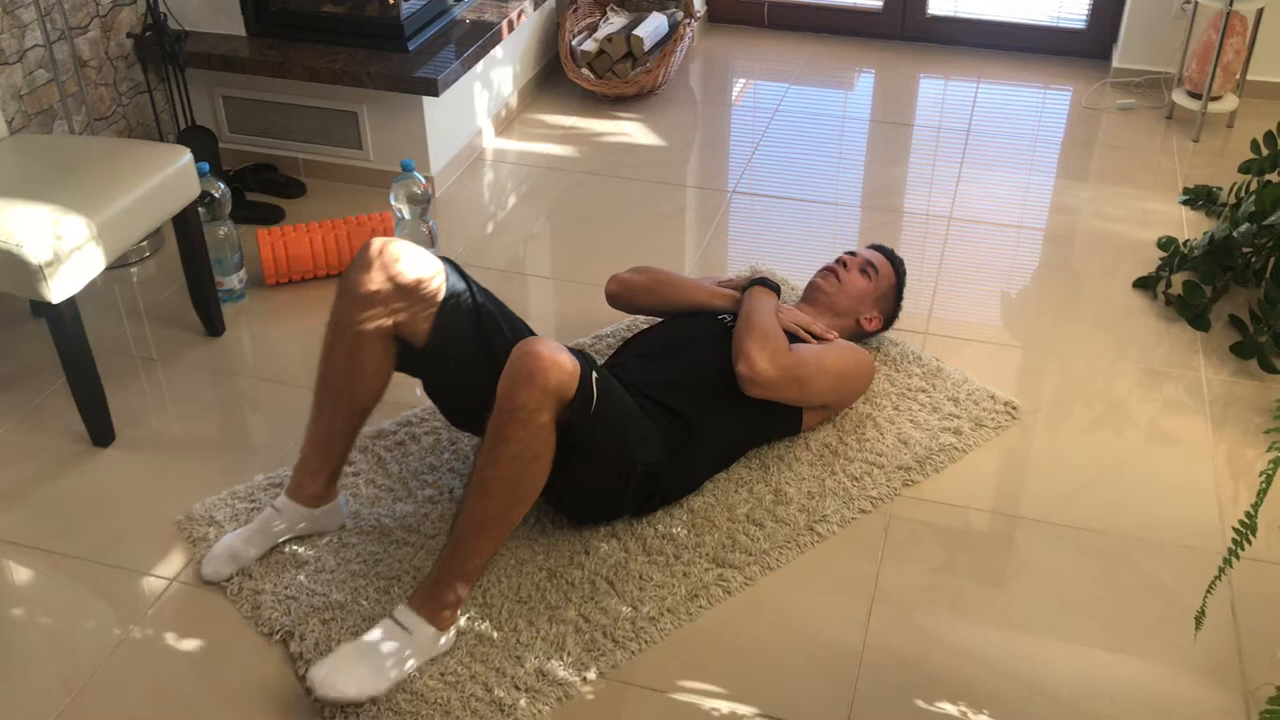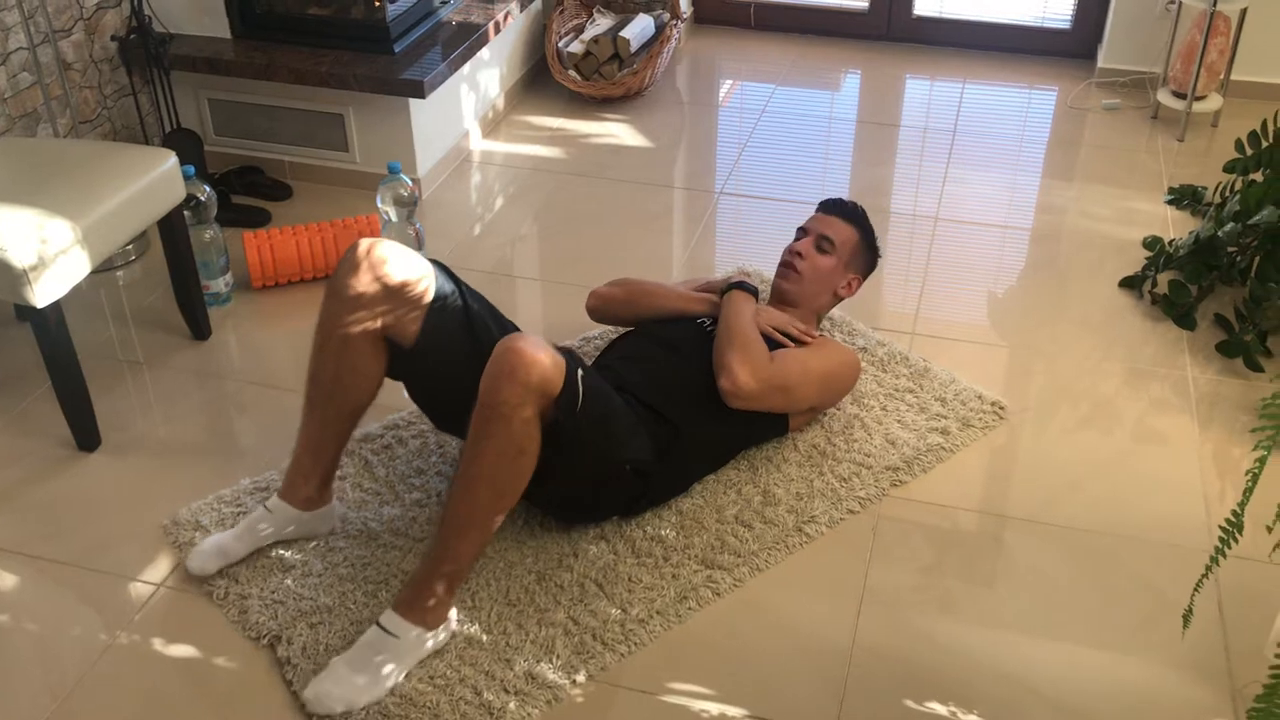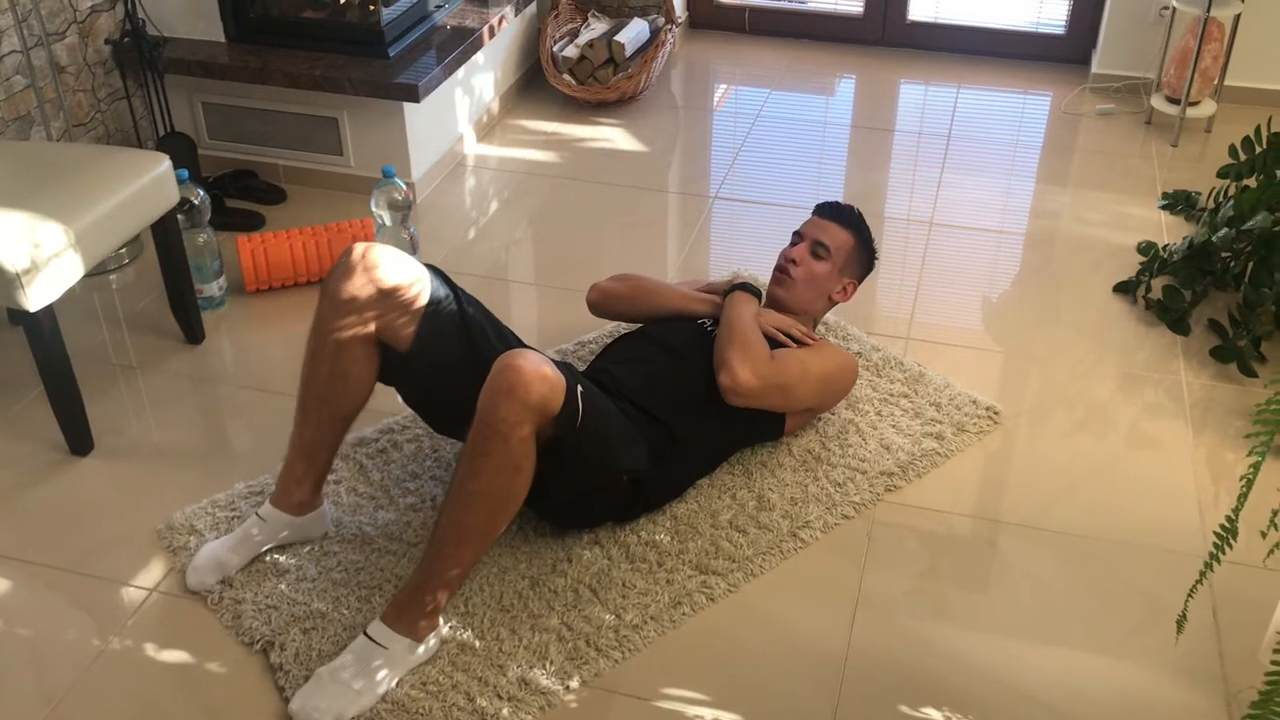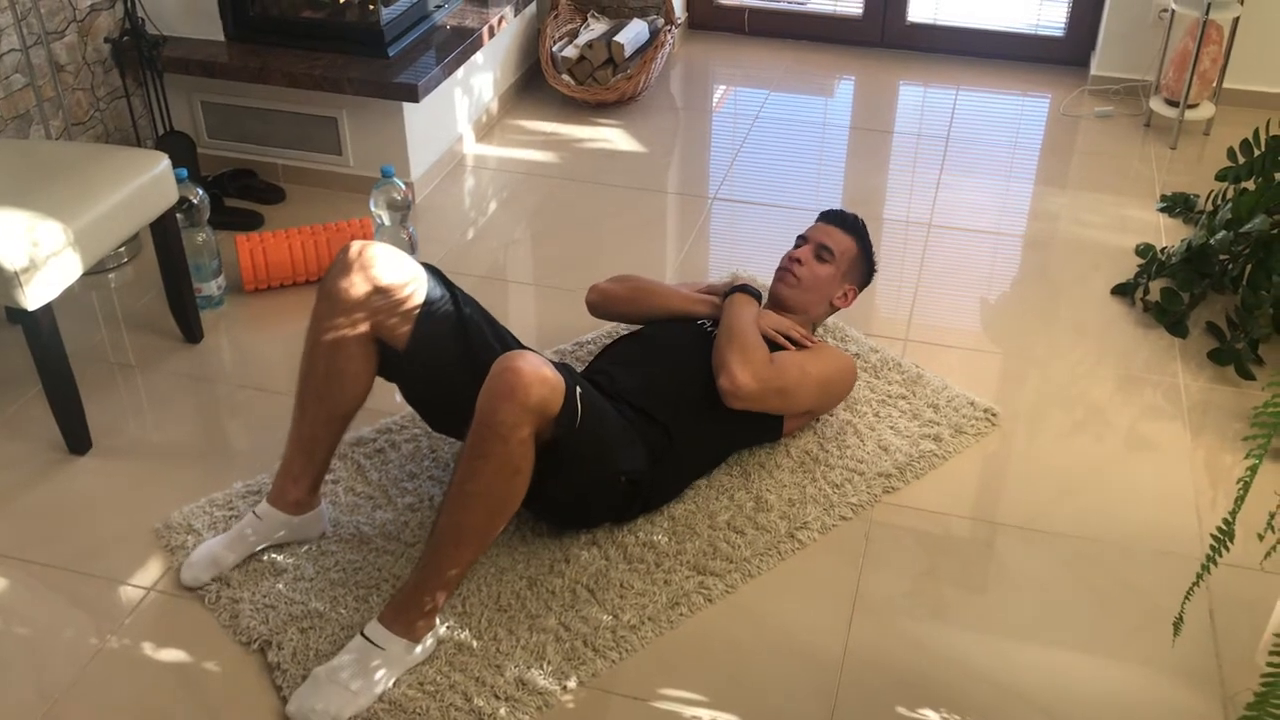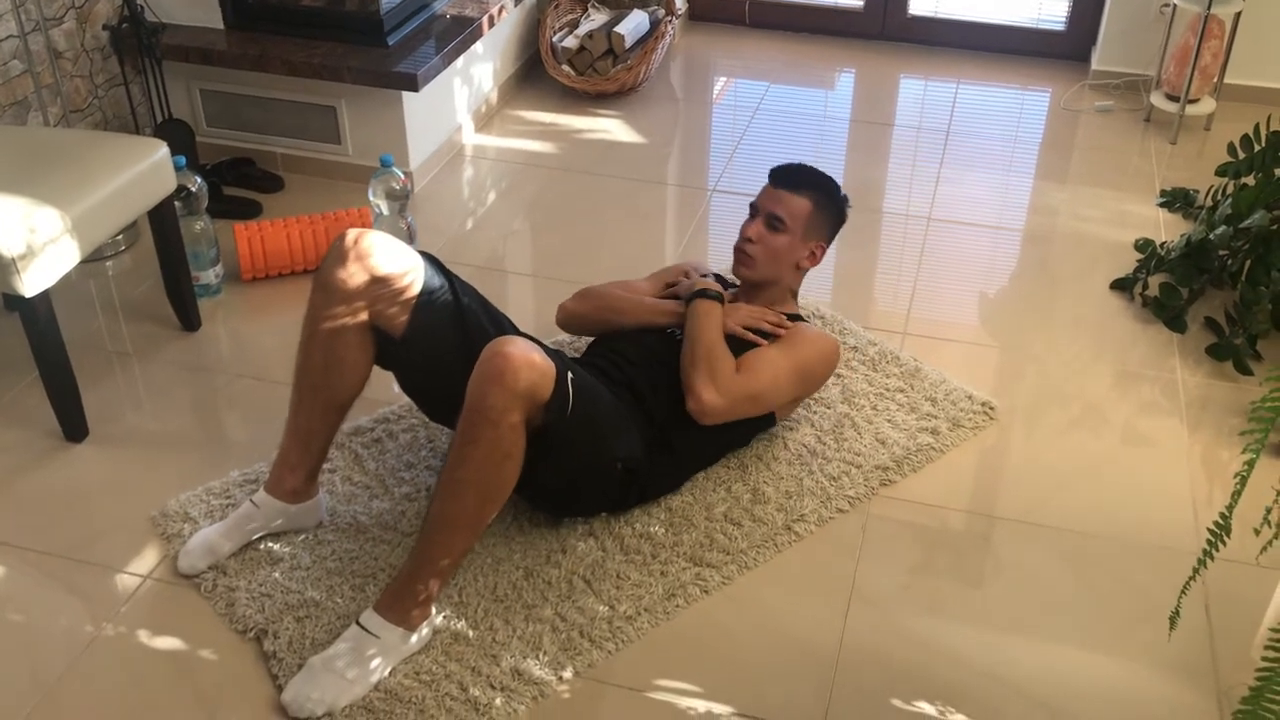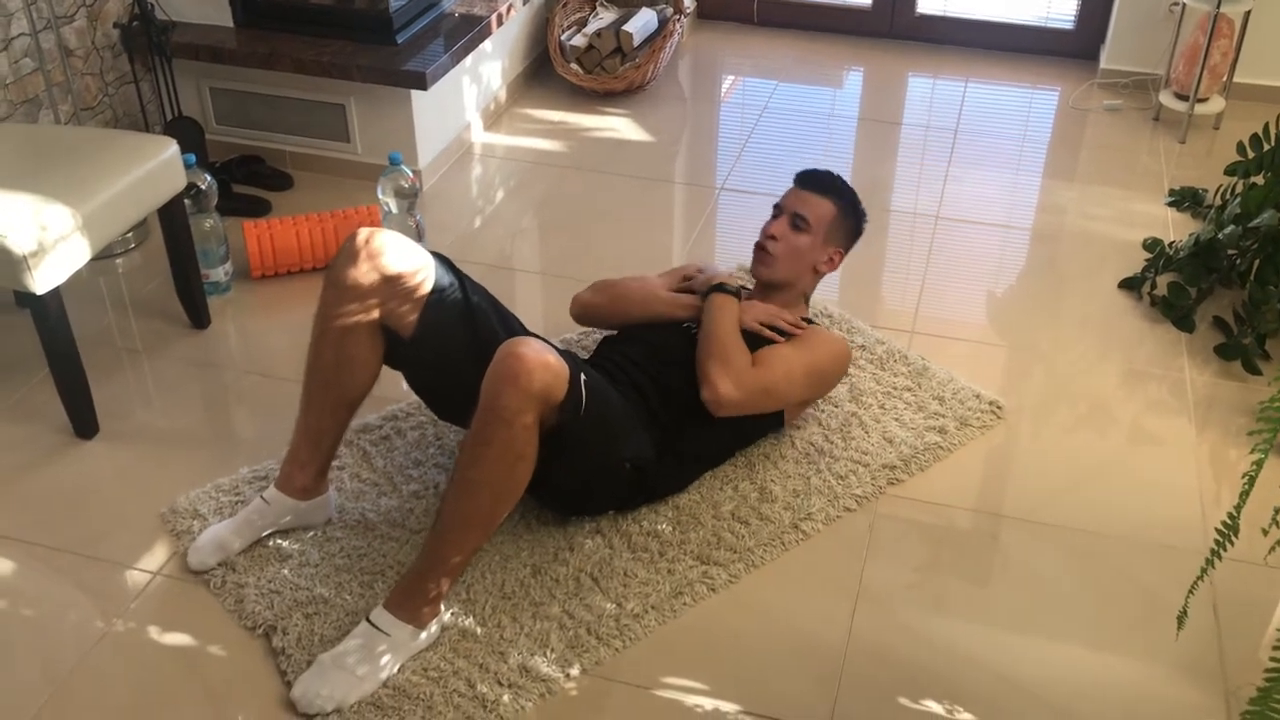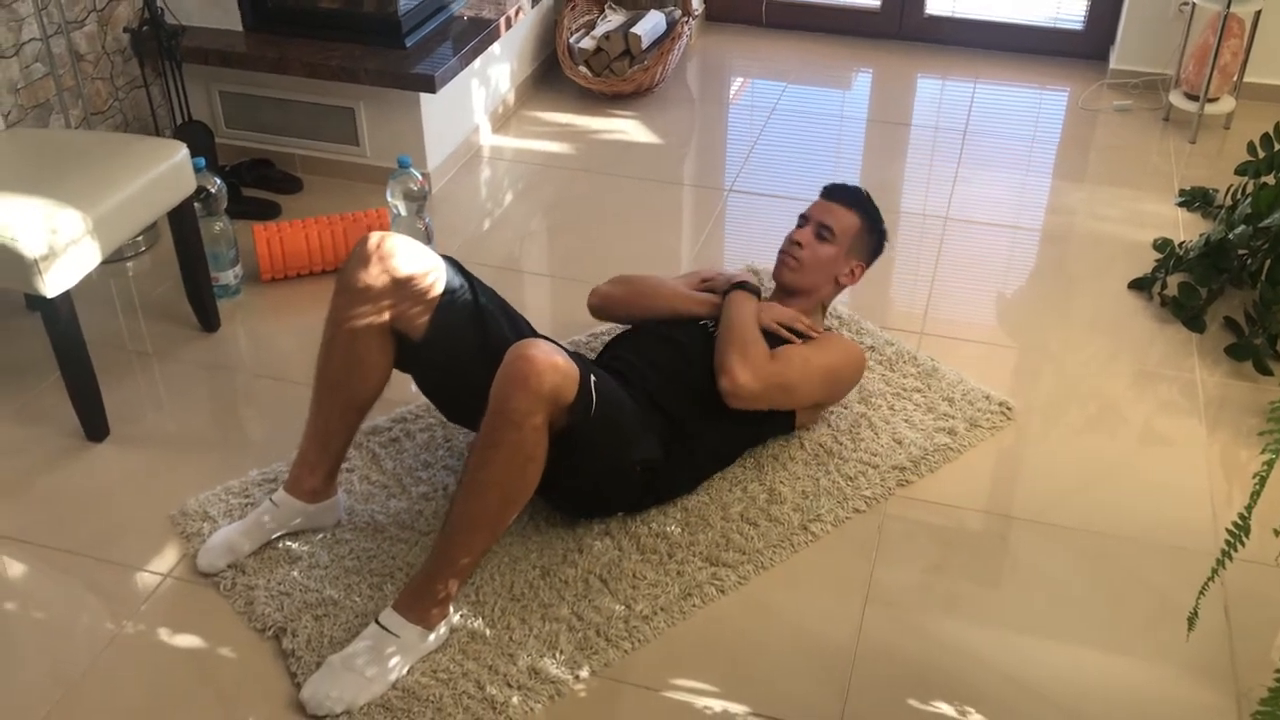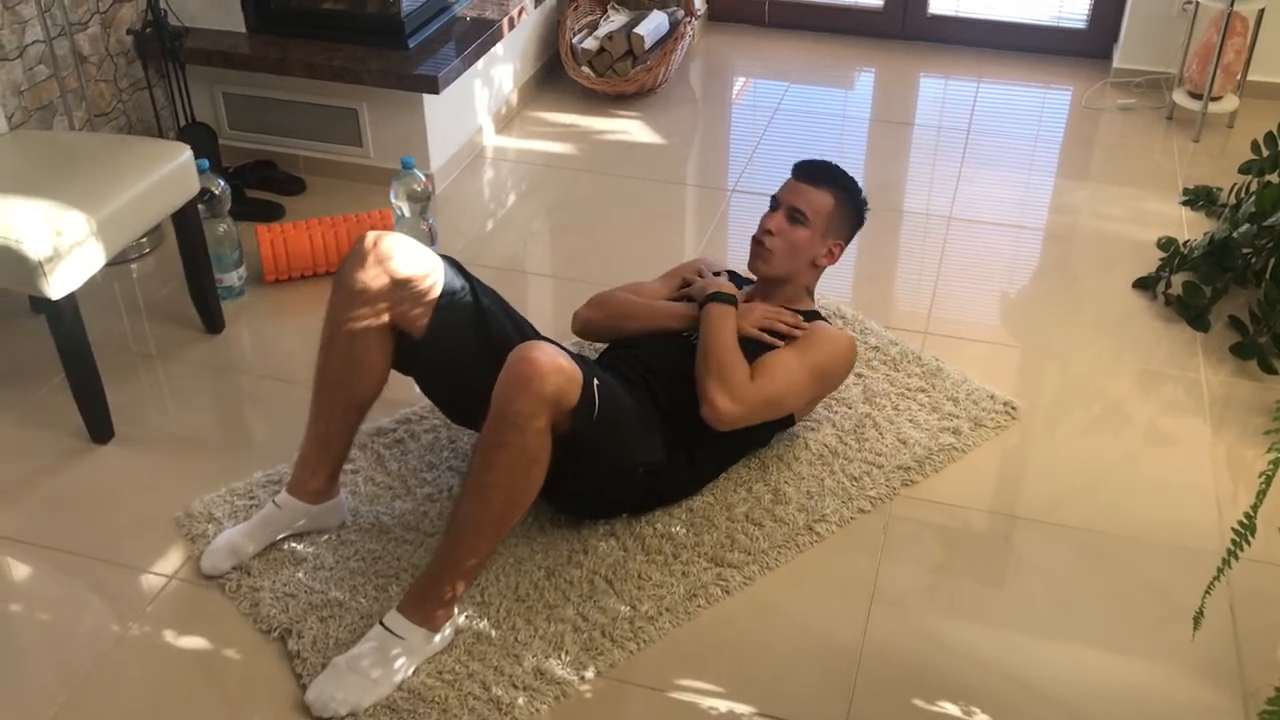
dt=0.5s
person 1, frame 1
left shoulder: (847, 363)
right shoulder: (752, 299)
left elbow: (757, 370)
right elbow: (624, 286)
left wrist: (758, 294)
right wrist: (742, 295)
left hip: (633, 455)
right hip: (559, 409)
left knee: (539, 363)
right knee: (387, 267)
left ankle: (431, 615)
right ankle: (310, 497)
person 1, frame 2
left shoulder: (830, 361)
right shoulder: (735, 298)
left elbow: (739, 381)
right elbow: (603, 300)
left wrist: (737, 300)
right wrist: (722, 299)
left hip: (623, 458)
right hip: (555, 409)
left knee: (523, 359)
right knee: (375, 266)
left ankle: (421, 613)
right ankle: (305, 499)
person 1, frame 3
left shoulder: (828, 365)
right shoulder: (731, 299)
left elbow: (739, 379)
right elbow: (605, 295)
left wrist: (738, 301)
right wrist: (725, 300)
left hip: (619, 461)
right hip: (554, 412)
left knee: (524, 378)
right knee: (368, 273)
left ankle: (411, 624)
right ankle: (295, 505)
person 1, frame 4
left shoulder: (827, 366)
right shoulder: (723, 302)
left elbow: (738, 381)
right elbow: (602, 295)
left wrist: (740, 302)
right wrist: (723, 302)
left hip: (617, 461)
right hip: (555, 408)
left knee: (523, 380)
right knee: (366, 270)
left ankle: (407, 624)
right ankle: (293, 503)
person 1, frame 5
left shoulder: (808, 347)
right shoulder: (704, 283)
left elbow: (708, 399)
right elbow: (575, 311)
left wrist: (702, 302)
right wrist: (691, 305)
left hip: (611, 452)
right hip: (543, 402)
left knee: (512, 365)
right knee: (363, 259)
left ankle: (404, 611)
right ankle: (290, 492)
person 1, frame 6
left shoulder: (820, 350)
right shoulder: (710, 281)
left elbow: (722, 392)
right elbow: (587, 304)
left wrist: (718, 298)
right wrist: (704, 300)
left hip: (620, 452)
right hip: (546, 401)
left knee: (526, 366)
right knee: (372, 257)
left ankle: (413, 609)
right ankle: (300, 489)
person 1, frame 7
left shoulder: (834, 355)
right shoulder: (726, 289)
left elbow: (741, 383)
right elbow: (606, 298)
left wrist: (739, 296)
right wrist: (727, 298)
left hip: (629, 451)
right hip: (565, 402)
left knee: (536, 367)
right knee: (383, 261)
left ankle: (422, 612)
right ankle: (309, 491)
person 1, frame 8
left shoulder: (824, 345)
right shoulder: (712, 274)
left elbow: (723, 405)
right elbow: (589, 317)
left wrist: (718, 303)
right wrist: (703, 308)
left hip: (633, 455)
right hip: (564, 404)
left knee: (538, 370)
right knee: (381, 260)
left ankle: (426, 613)
right ankle: (311, 493)
